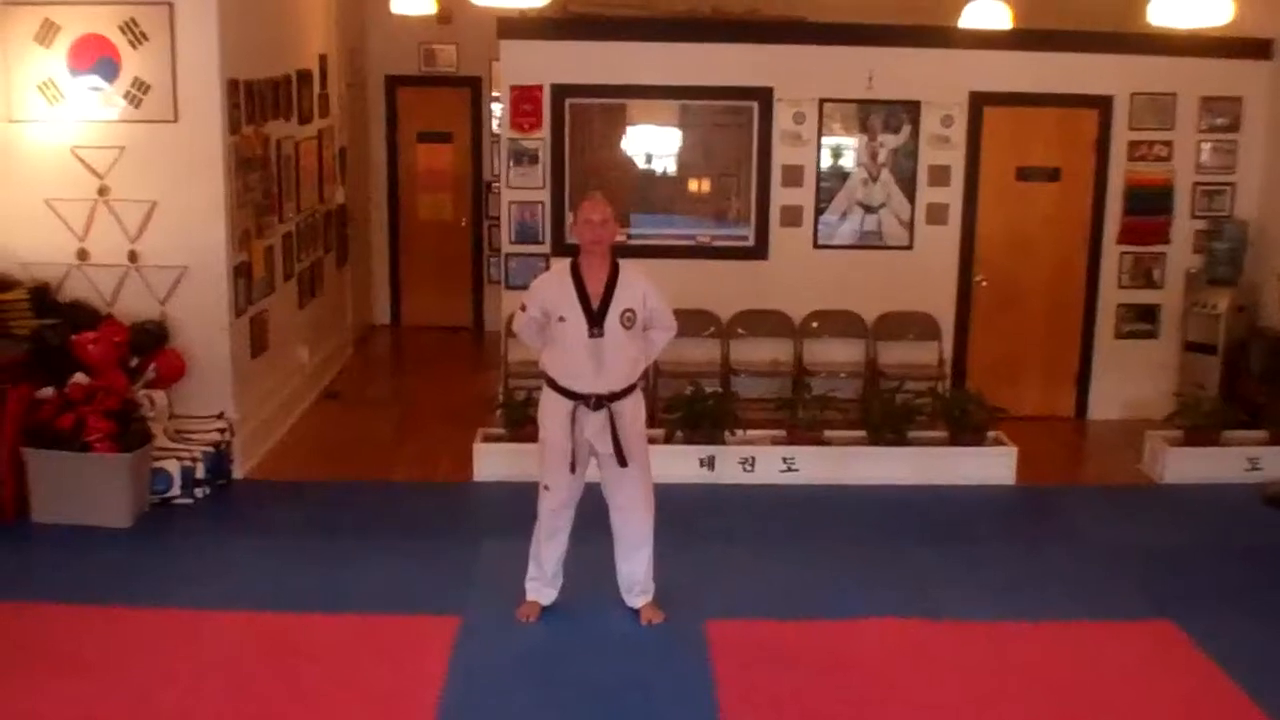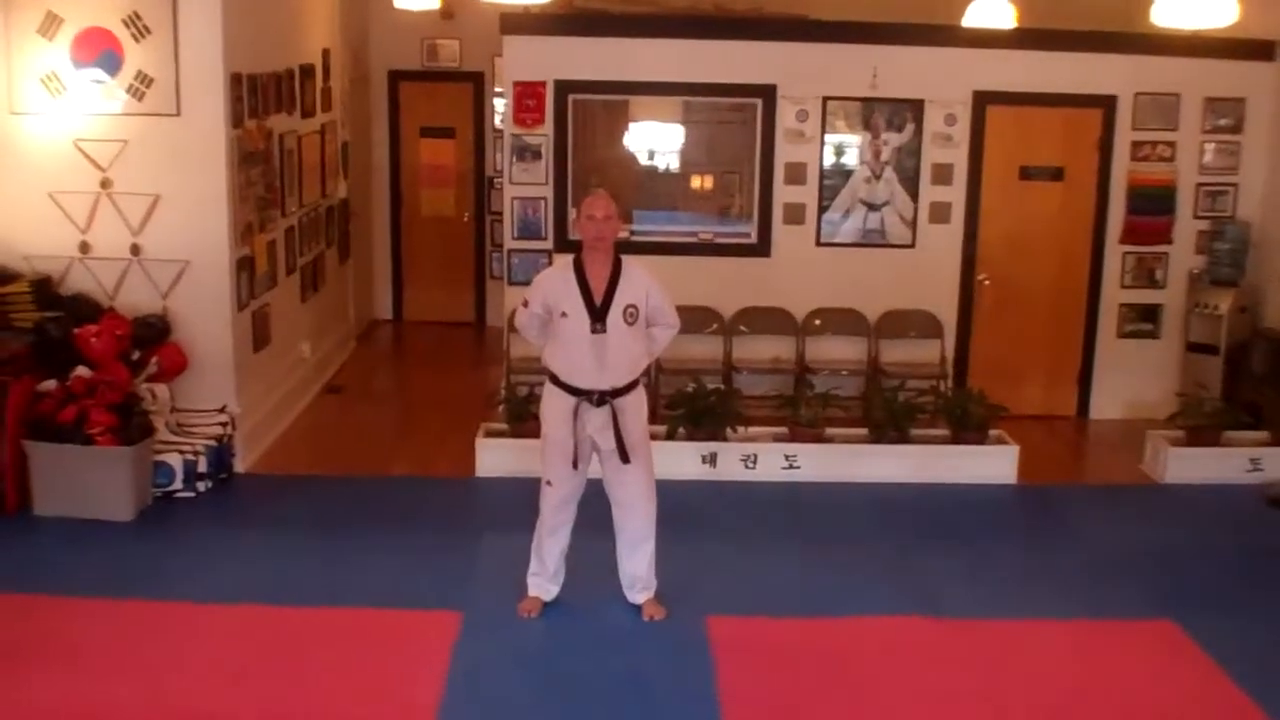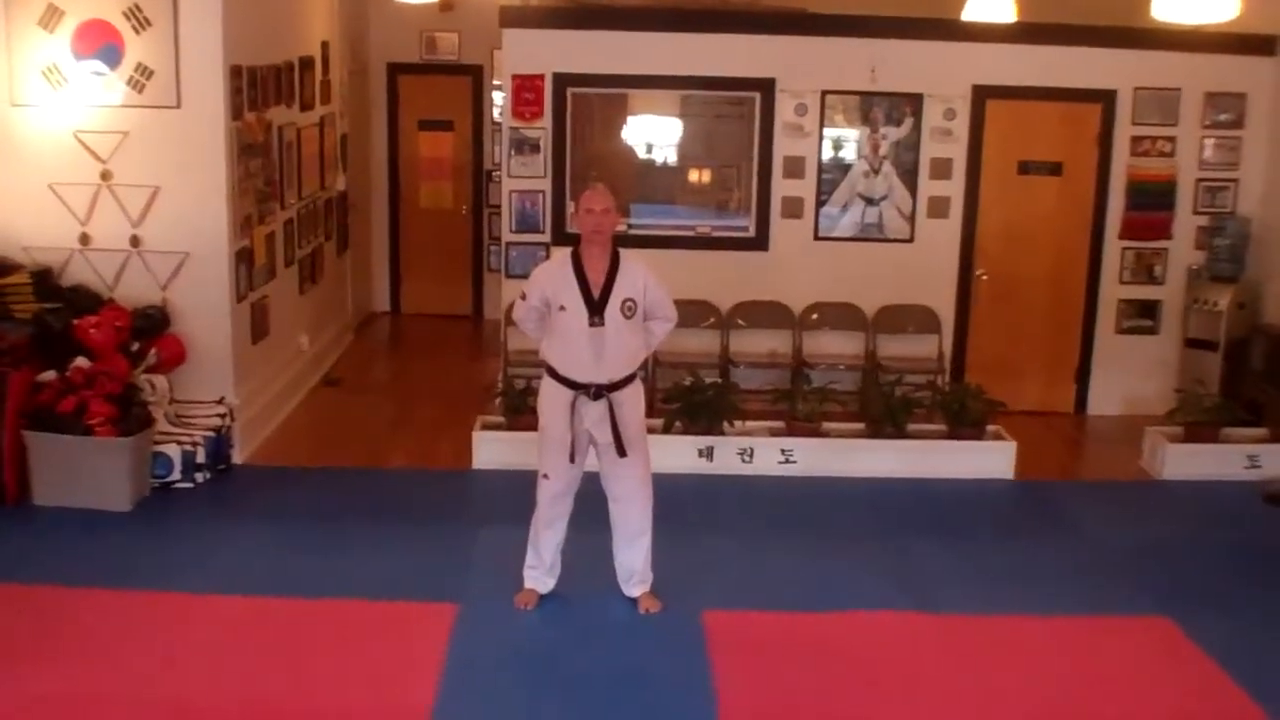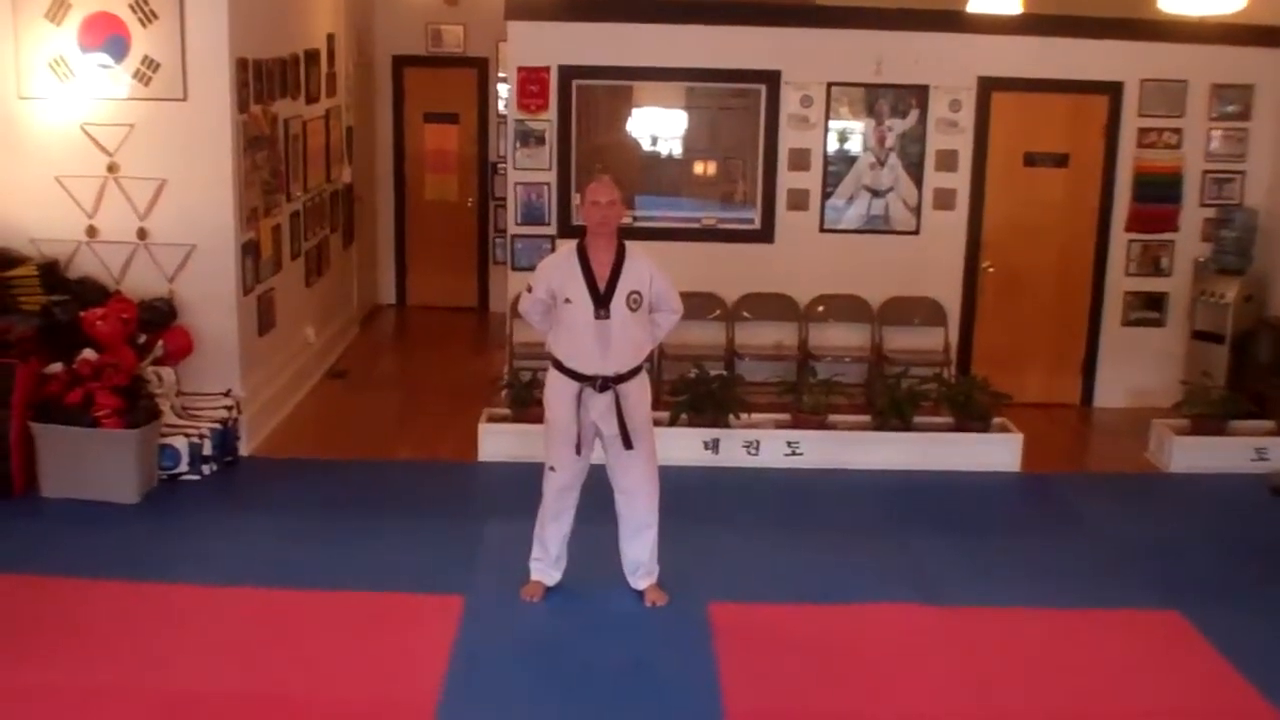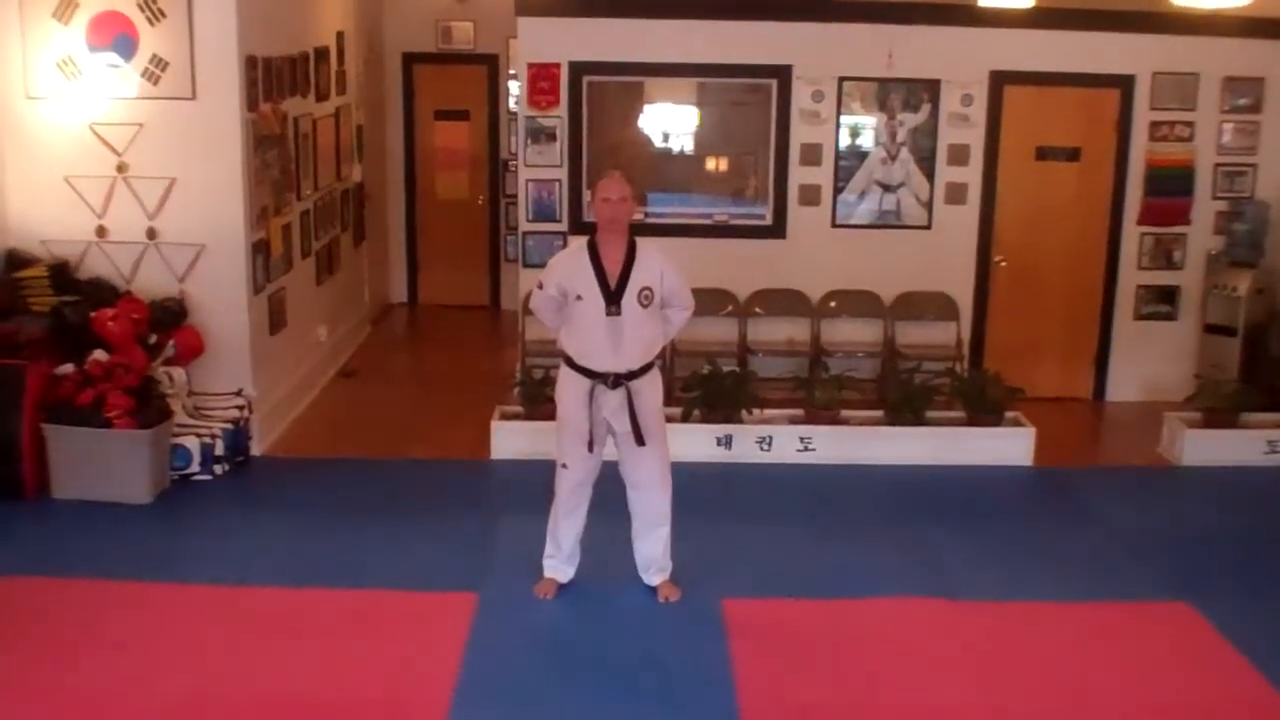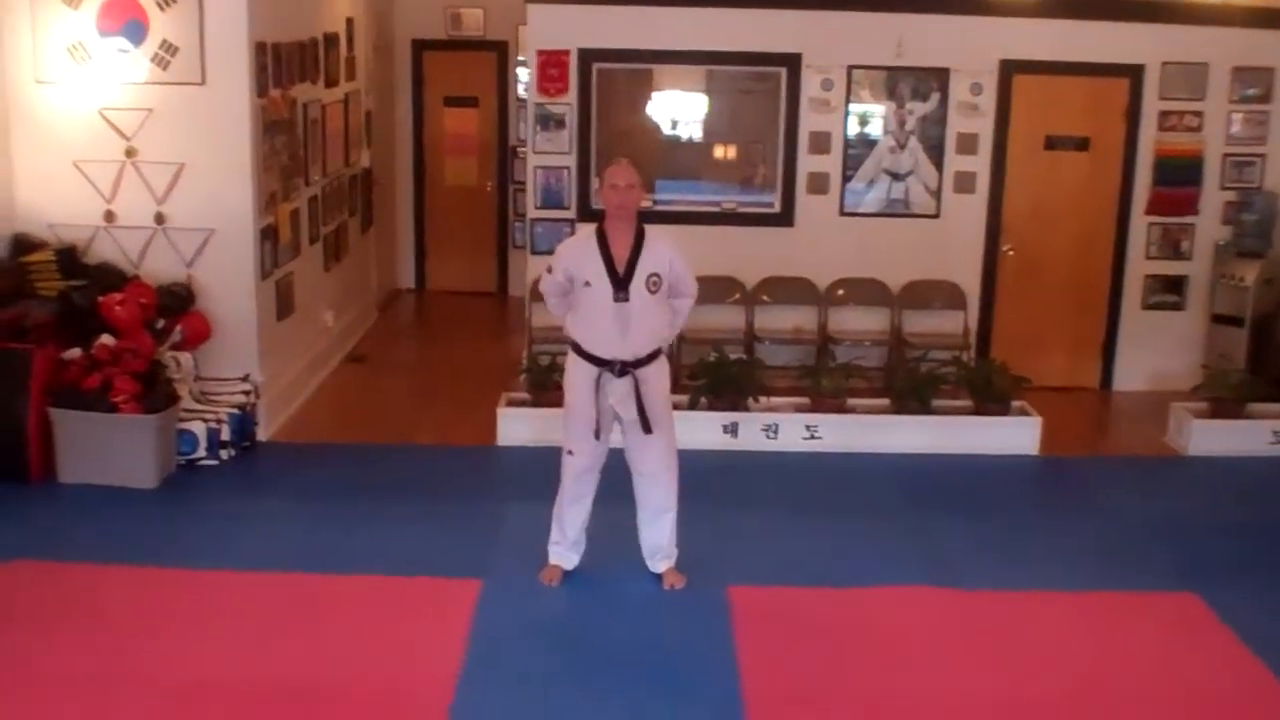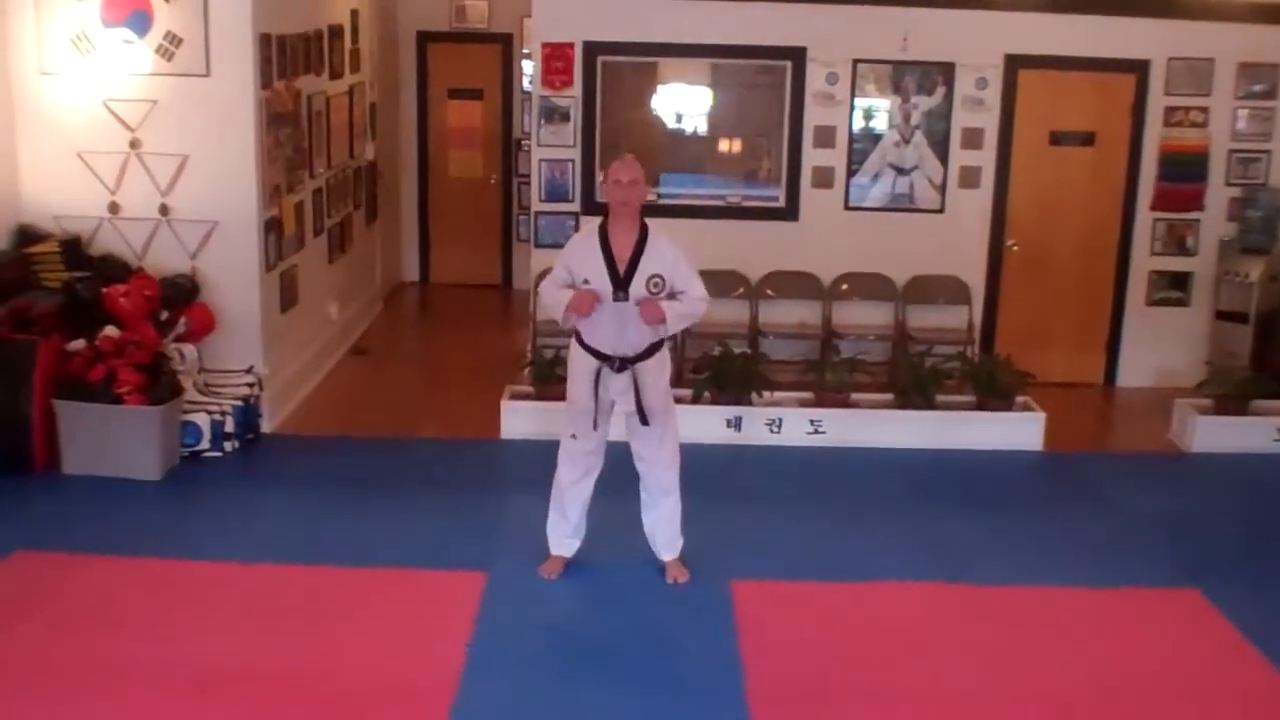
dt=0.7s
person 1, frame 1
left shoulder: (637, 286)
right shoulder: (549, 286)
left elbow: (664, 327)
right elbow: (525, 327)
left wrist: (635, 361)
right wrist: (559, 358)
left hip: (621, 409)
right hip: (564, 408)
left knee: (634, 504)
right knee: (555, 503)
left ankle: (640, 594)
right ankle: (539, 591)
person 1, frame 2
left shoulder: (641, 282)
right shoulder: (552, 281)
left elbow: (667, 324)
right elbow: (527, 323)
left wrist: (637, 357)
right wrist: (561, 354)
left hip: (623, 405)
right hip: (566, 404)
left knee: (637, 500)
right knee: (556, 498)
left ankle: (642, 590)
right ankle: (541, 586)
person 1, frame 3
left shoulder: (638, 276)
right shoulder: (550, 274)
left elbow: (665, 318)
right elbow: (524, 316)
left wrist: (635, 351)
right wrist: (558, 347)
left hip: (620, 399)
right hip: (564, 397)
left knee: (633, 493)
right knee: (553, 491)
left ankle: (638, 584)
right ankle: (537, 579)
person 1, frame 4
left shoulder: (643, 269)
right shoulder: (556, 267)
left elbow: (670, 310)
right elbow: (531, 309)
left wrist: (640, 344)
right wrist: (564, 340)
left hip: (626, 391)
right hip: (569, 389)
left knee: (639, 486)
right knee: (559, 483)
left ankle: (644, 576)
right ankle: (543, 571)
person 1, frame 5
left shoulder: (655, 264)
right shoulder: (567, 264)
left elbow: (682, 306)
right elbow: (542, 305)
left wrist: (651, 341)
right wrist: (577, 337)
left hip: (638, 387)
right hip: (581, 386)
left knee: (652, 482)
right knee: (572, 480)
left ankle: (658, 572)
right ankle: (557, 568)
person 1, frame 6
left shoulder: (664, 251)
right shoulder: (574, 250)
left elbow: (685, 295)
right elbow: (552, 292)
left wrist: (658, 335)
right wrist: (584, 328)
left hip: (646, 375)
right hip: (589, 374)
left knee: (658, 469)
right knee: (578, 467)
left ankle: (663, 560)
right ankle: (562, 555)
person 1, frame 7
left shoulder: (664, 249)
right shoulder: (580, 246)
left elbow: (698, 298)
right elbow: (548, 289)
left wrist: (667, 312)
right wrist: (568, 302)
left hip: (646, 367)
right hip: (591, 365)
left knee: (659, 461)
right knee: (577, 457)
left ankle: (669, 551)
right ankle: (562, 546)
